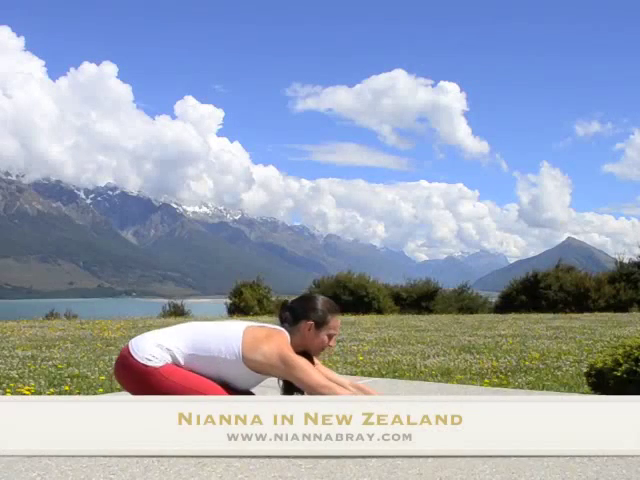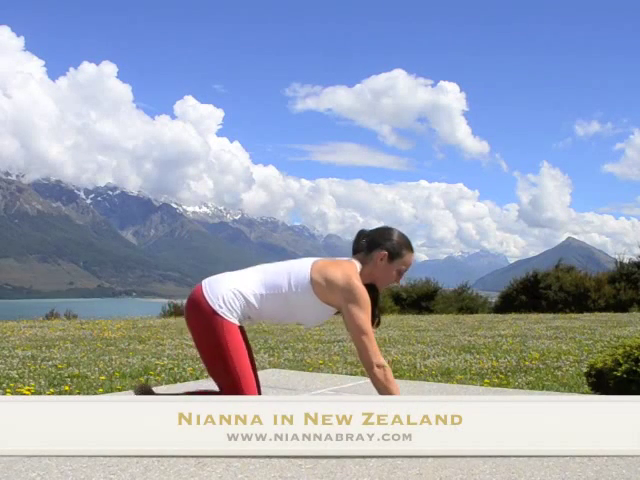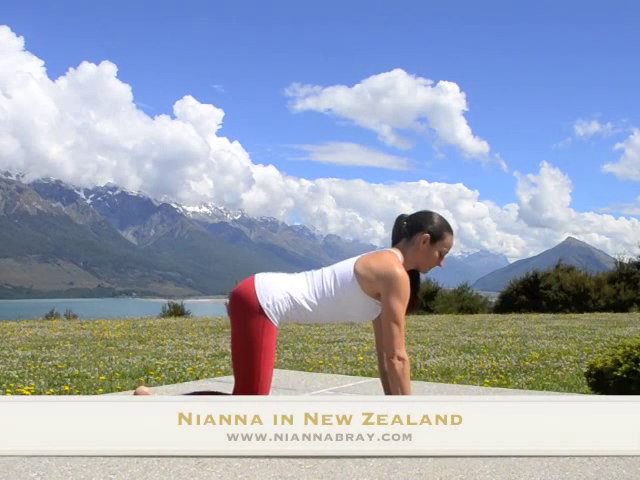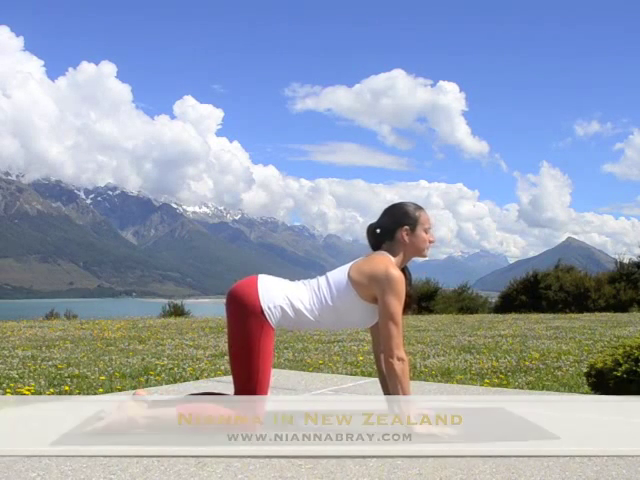
dt=1s
person 1, frame 1
left shoulder: (283, 340)
right shoulder: (281, 352)
left elbow: (347, 384)
right elbow: (348, 398)
left hip: (154, 356)
right hip: (143, 361)
person 1, frame 2
left shoulder: (343, 278)
right shoulder: (350, 282)
left elbow: (370, 359)
right elbow: (375, 364)
left hip: (215, 302)
right hip: (215, 305)
left ankle: (148, 398)
person 1, frame 3
left shoulder: (382, 268)
right shoulder: (394, 272)
left elbow: (385, 354)
right elbow: (397, 357)
left hip: (258, 296)
right hip: (260, 300)
person 1, frame 4
left shoulder: (378, 267)
right shoulder: (390, 274)
left elbow: (381, 351)
right elbow: (394, 356)
left hip: (258, 297)
right hip: (258, 302)
